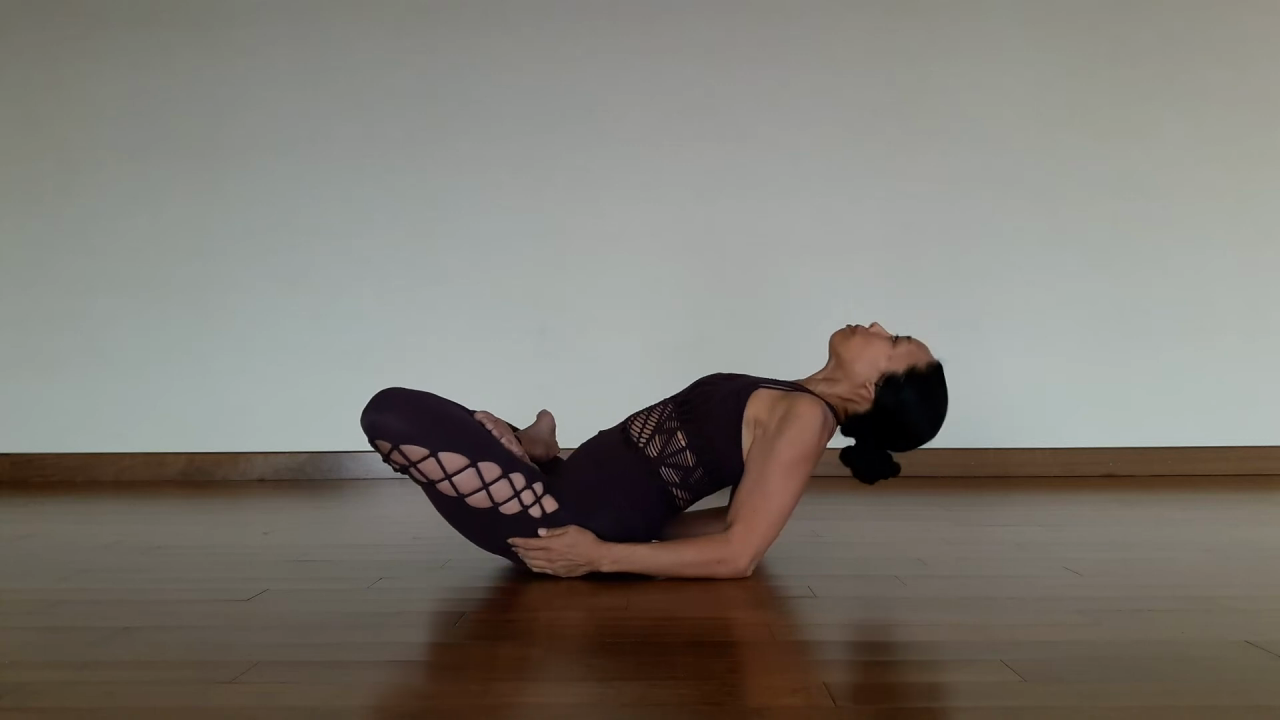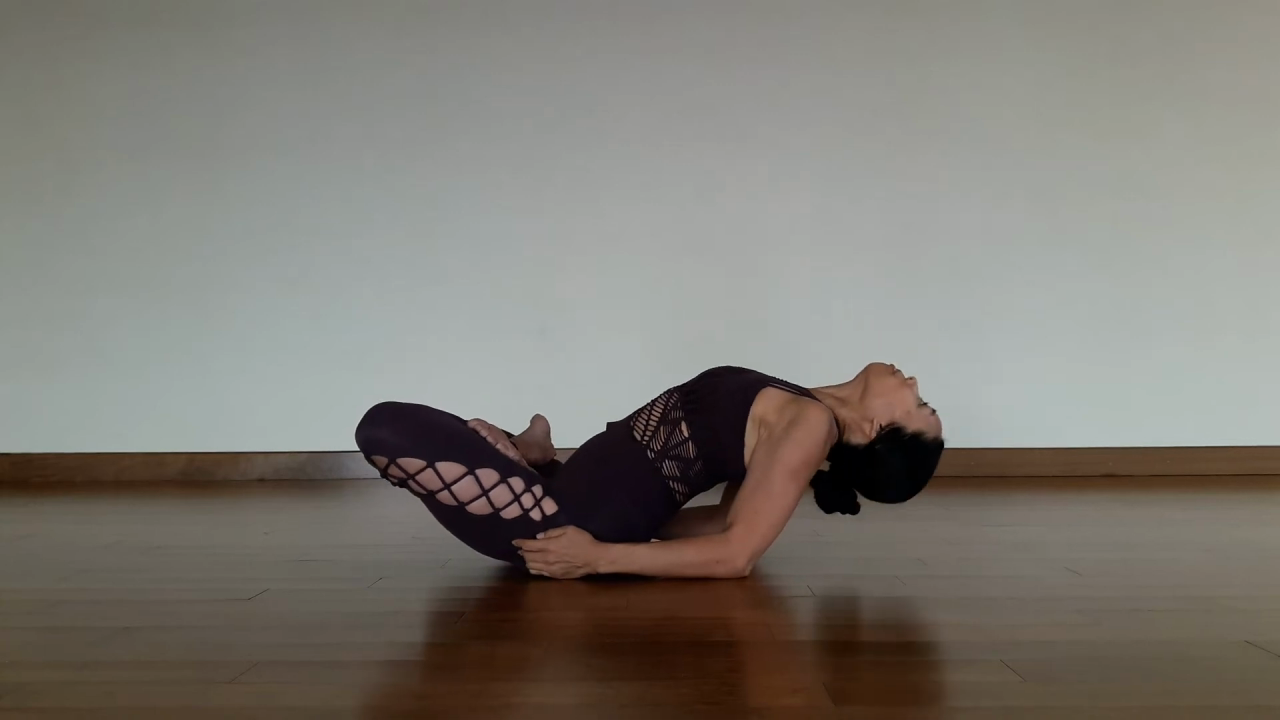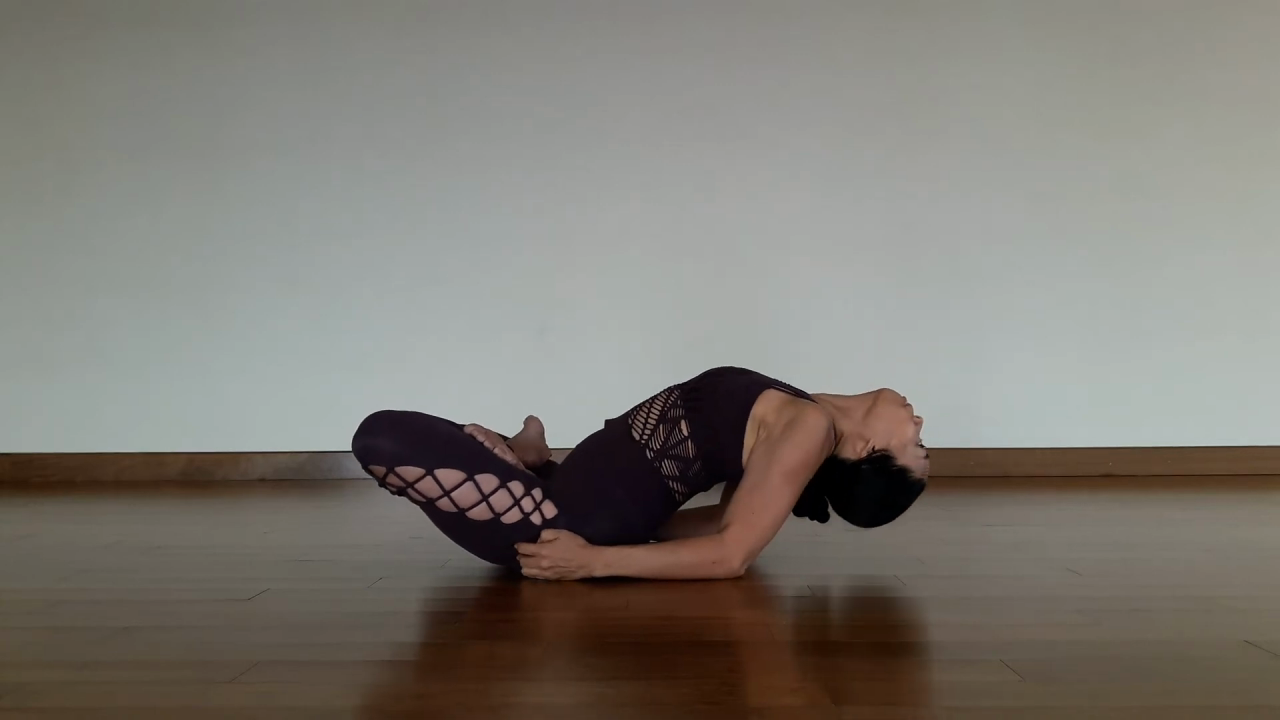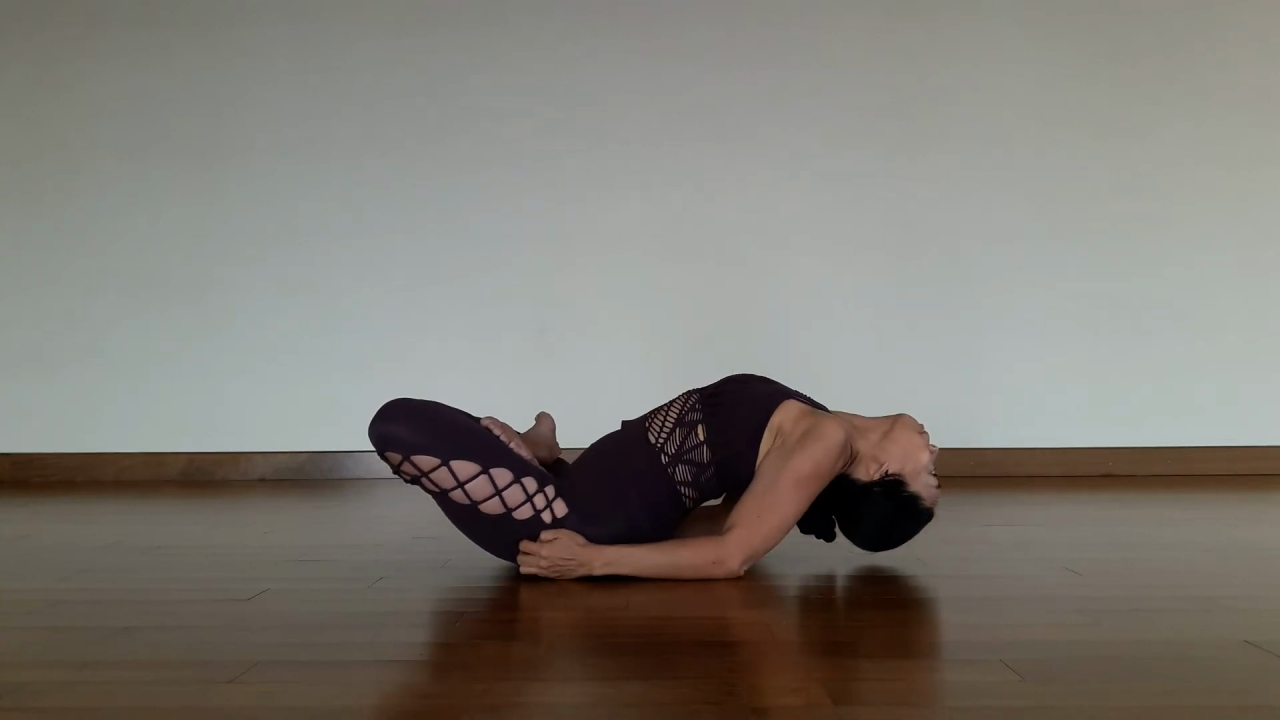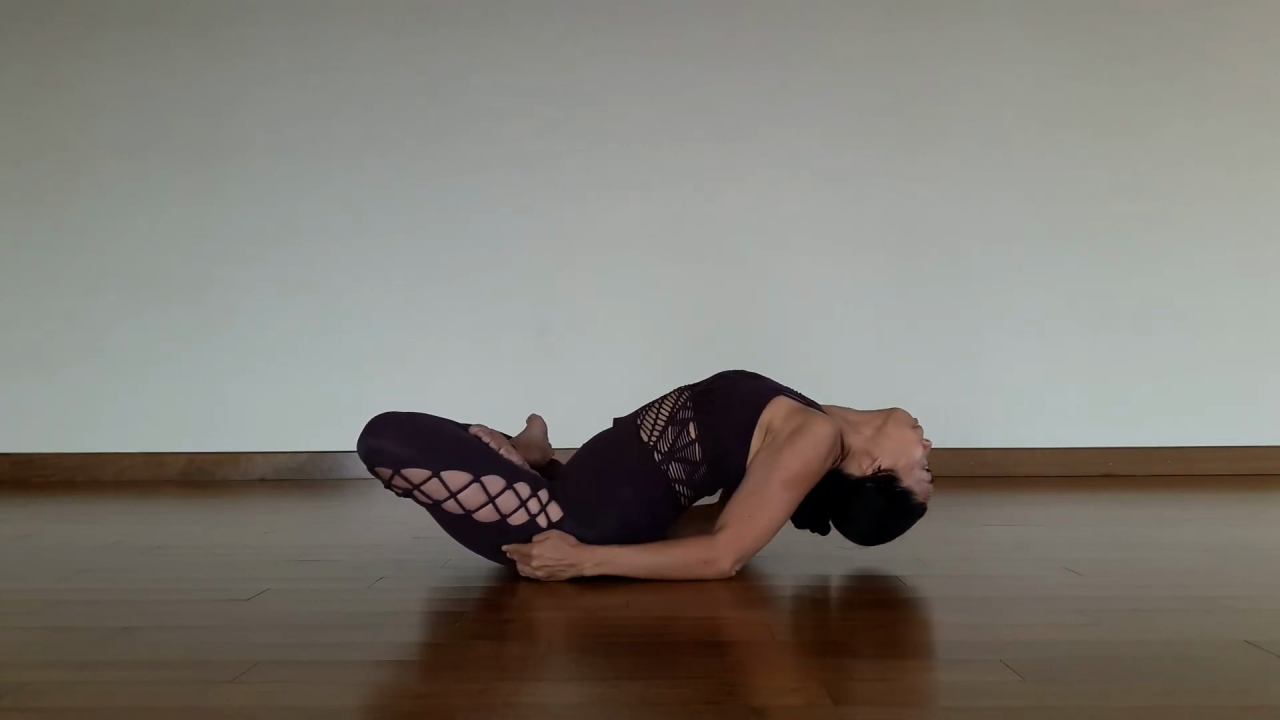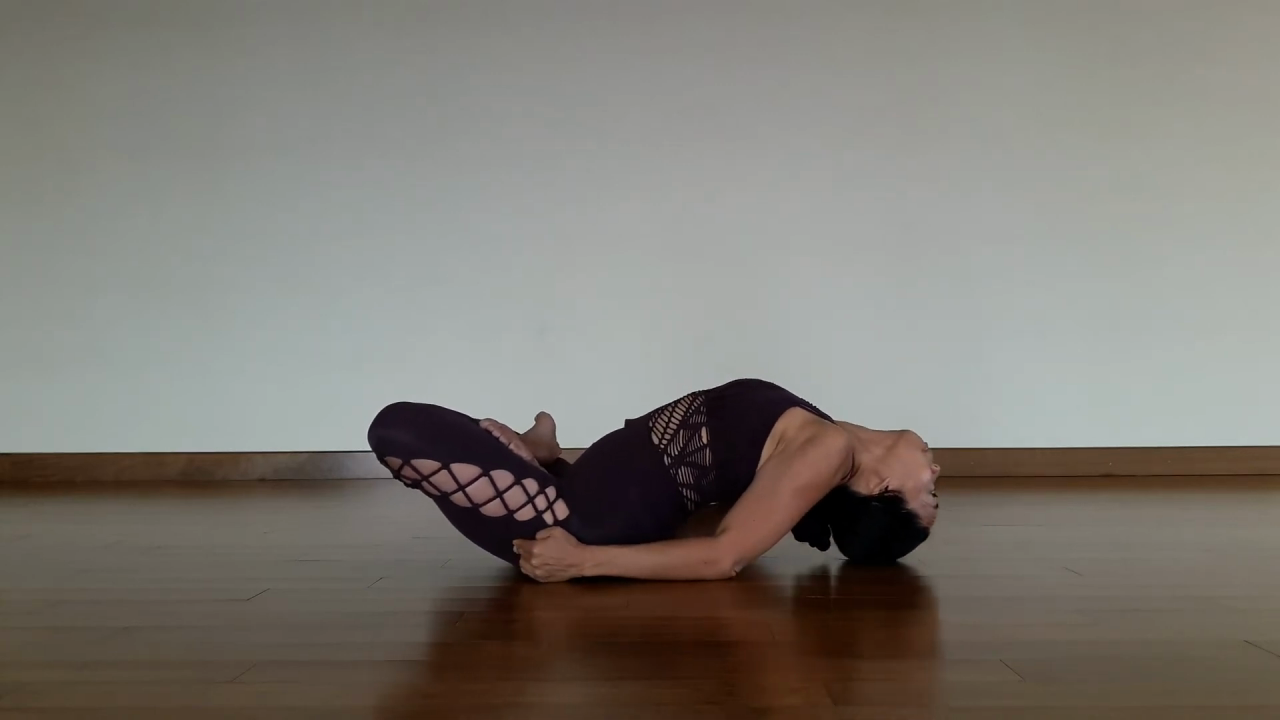
dt=0.7s
person 1, frame 1
left shoulder: (804, 418)
right shoulder: (792, 407)
left elbow: (738, 553)
right elbow: (740, 517)
left wrist: (600, 555)
left hip: (573, 524)
right hip: (589, 504)
left knee: (390, 413)
person 1, frame 2
left shoulder: (812, 422)
right shoulder: (796, 412)
left elbow: (735, 553)
right elbow: (734, 517)
left wrist: (599, 556)
left hip: (574, 523)
right hip: (586, 501)
left knee: (385, 428)
person 1, frame 3
left shoulder: (810, 425)
right shoulder: (795, 419)
left elbow: (730, 553)
right elbow: (729, 518)
left wrist: (594, 561)
left hip: (570, 524)
right hip: (581, 500)
left knee: (381, 438)
person 1, frame 4
left shoulder: (828, 439)
right shoulder: (812, 435)
left elbow: (730, 555)
left wrist: (593, 559)
left hip: (583, 525)
right hip: (597, 503)
left knee: (398, 424)
person 1, frame 5
left shoulder: (817, 436)
right shoulder: (810, 429)
left elbow: (723, 555)
left wrist: (583, 561)
left hip: (584, 524)
right hip: (594, 504)
left knee: (386, 439)
person 1, frame 6
left shoulder: (831, 449)
right shoulder: (820, 444)
left elbow: (723, 556)
left wrist: (584, 560)
left hip: (590, 524)
right hip: (602, 501)
left knee: (398, 428)
